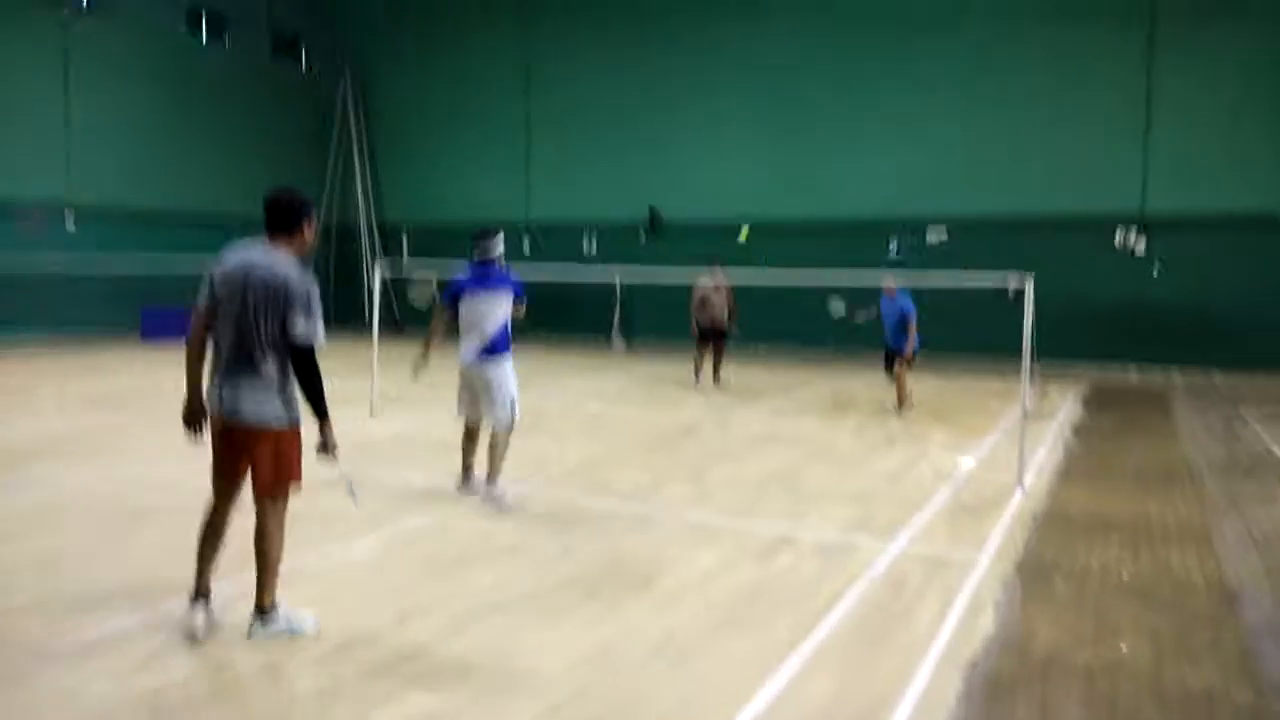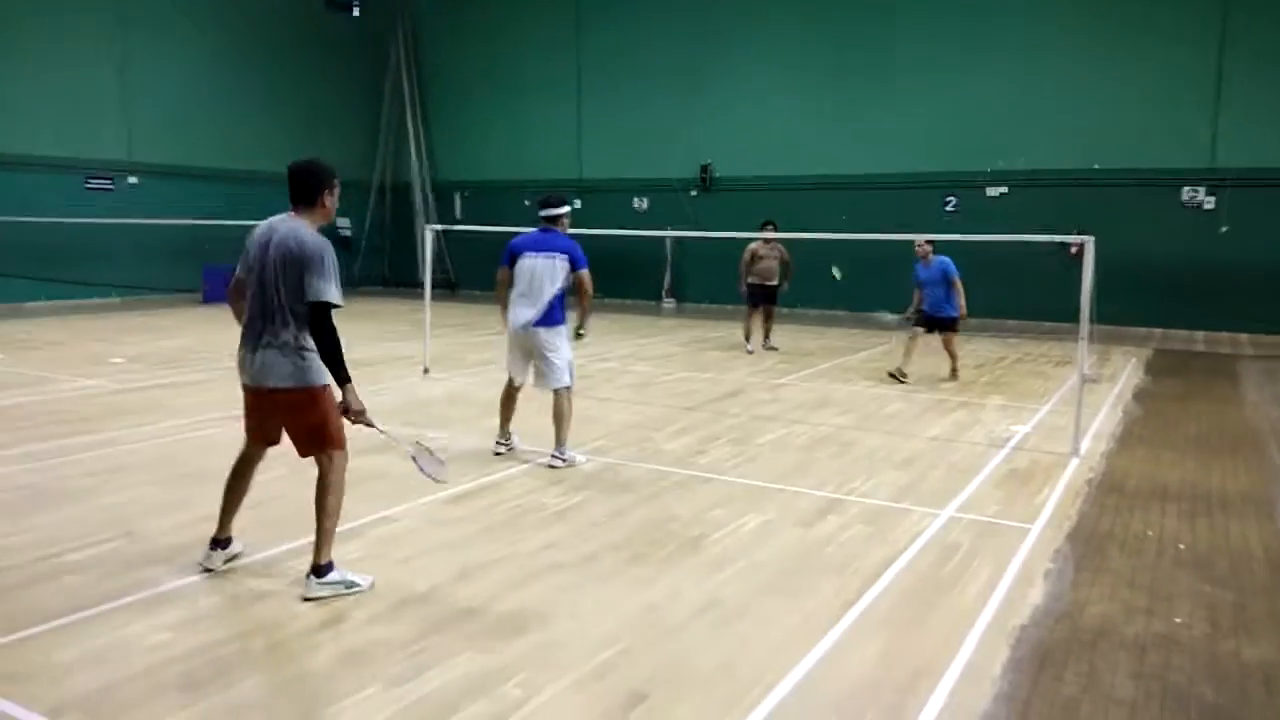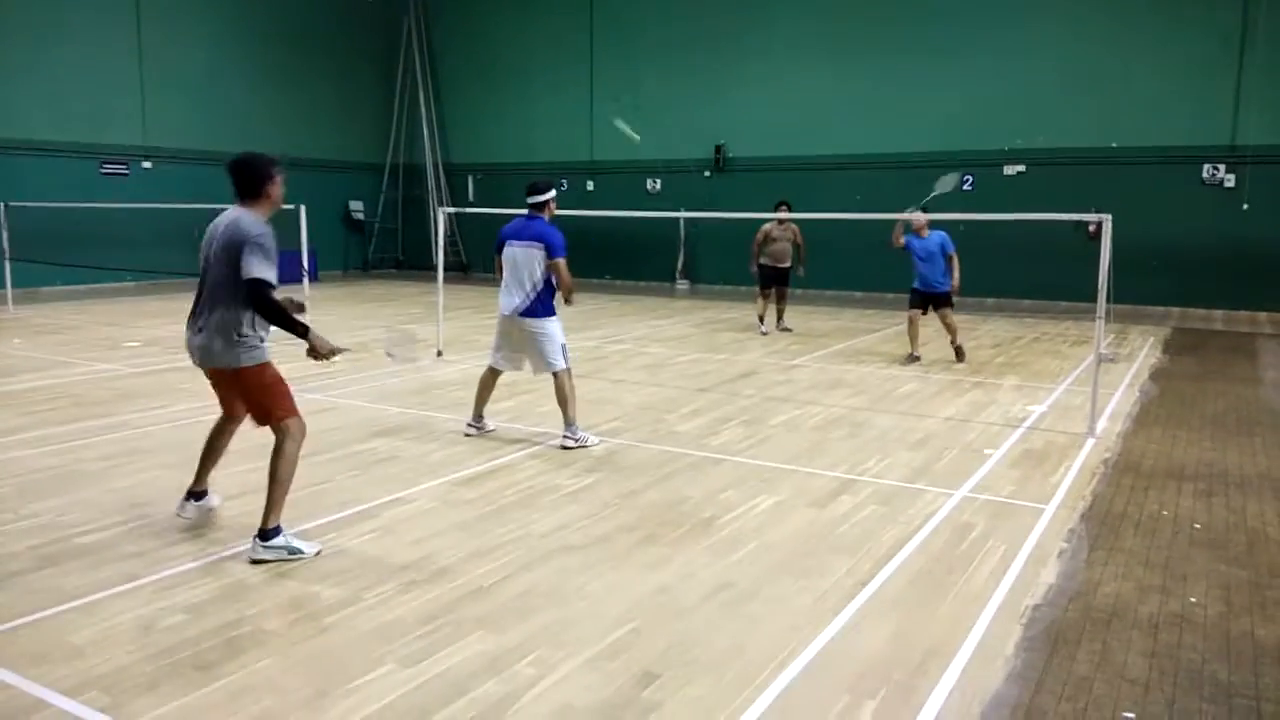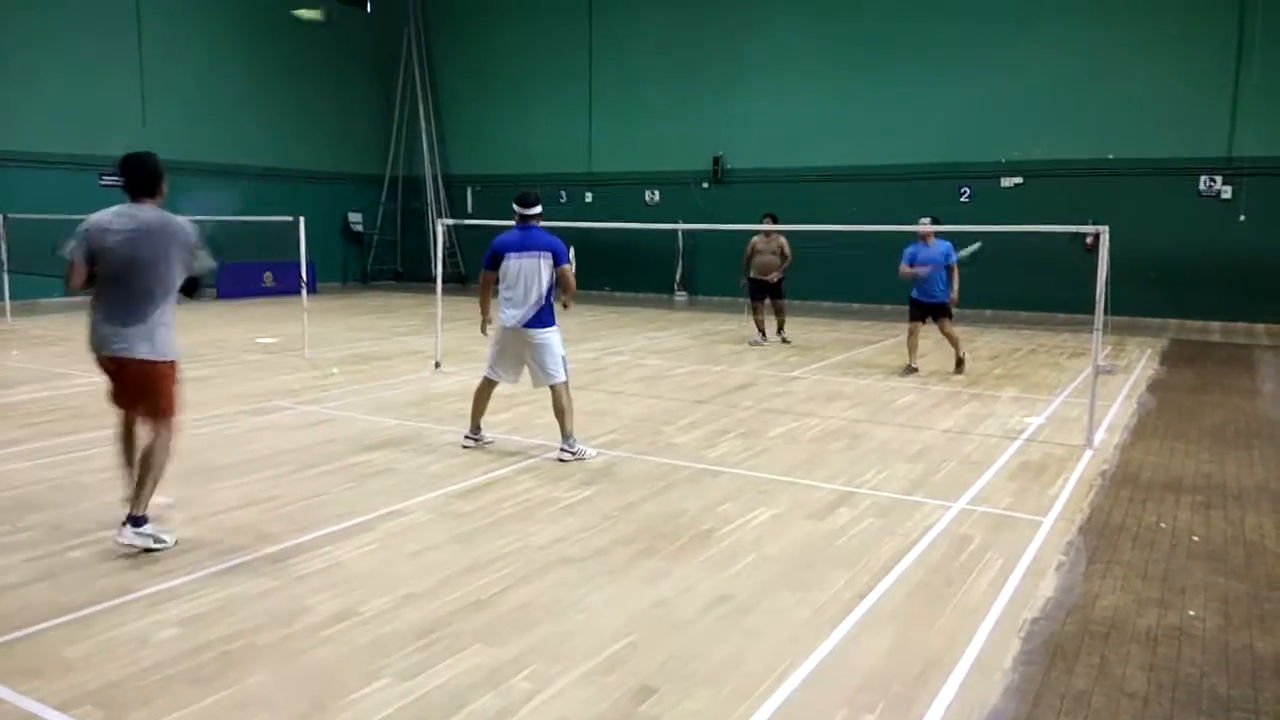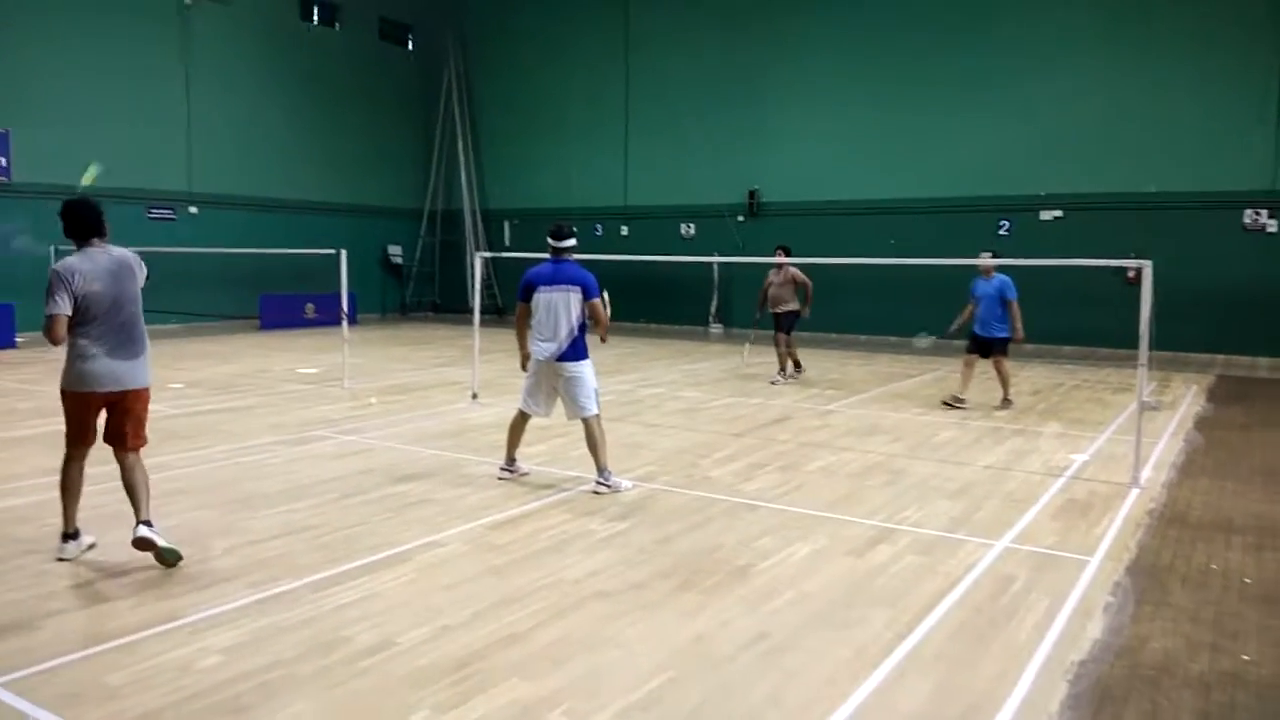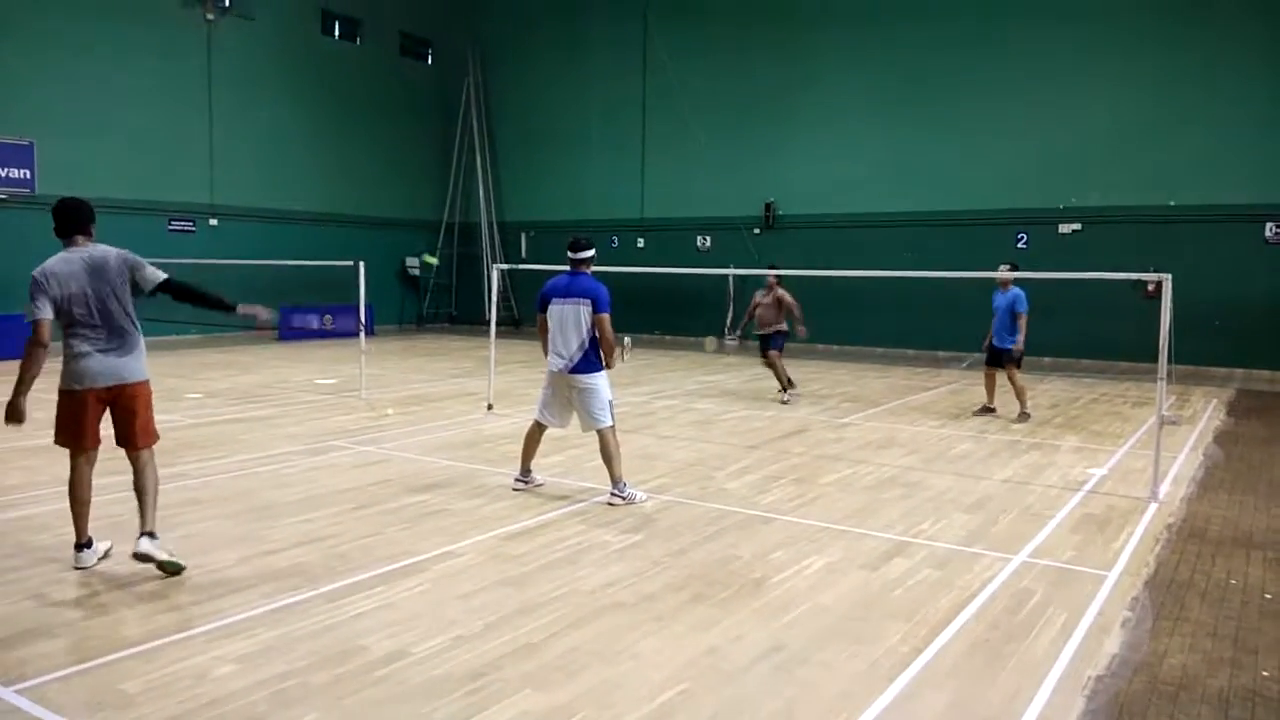
dt=0.4s
person 1, frame 1
left shoulder: (228, 263)
right shoulder: (298, 281)
left elbow: (197, 334)
right elbow: (303, 361)
left wrist: (193, 395)
right wrist: (324, 423)
left hip: (222, 402)
right hip: (269, 410)
left knee: (222, 498)
right knee: (271, 506)
left ankle: (200, 600)
right ankle: (266, 614)
person 1, frame 2
left shoulder: (262, 231)
right shoulder: (316, 247)
left elbow: (236, 294)
right elbow: (321, 323)
right wrist: (347, 387)
left hip: (255, 365)
right hip: (296, 372)
left knee: (253, 450)
right knee: (333, 460)
left ankle: (220, 543)
right ankle: (321, 571)
person 1, frame 3
left shoulder: (223, 223)
right shoulder: (255, 233)
right elbow: (258, 297)
left wrist: (279, 304)
right wrist: (309, 335)
left hip: (205, 342)
right hip: (236, 350)
left knee: (234, 414)
right knee: (291, 430)
left ankle: (196, 495)
right ankle: (268, 536)
person 1, frame 4
left shoulder: (96, 224)
right shoulder: (182, 230)
left elbow: (74, 282)
right elbow: (192, 286)
left hip: (106, 340)
right hip: (150, 345)
left knee: (131, 412)
right knee: (161, 427)
left ankle: (134, 497)
right ankle: (137, 522)
person 1, frame 5
left shoulder: (66, 270)
right shoulder: (130, 260)
left elbow: (56, 335)
left wrist: (77, 321)
left hip: (85, 377)
right hip: (132, 375)
left knee: (77, 452)
right knee: (129, 455)
left ankle: (70, 537)
right ankle: (144, 524)
person 1, frame 6
left shoulder: (45, 274)
right shoulder: (119, 259)
left elbow: (41, 340)
right elbow: (175, 289)
left wrist: (19, 395)
right wrist: (234, 308)
left hip: (82, 376)
right hip: (130, 372)
left knee: (82, 460)
right knee: (141, 456)
left ankle: (84, 546)
right ankle: (148, 536)
person 2, frame 1
left shoulder: (458, 284)
right shoulder: (510, 282)
left elbow: (439, 321)
right elbow: (519, 313)
left wrist: (425, 353)
left hip: (469, 361)
right hip: (496, 362)
left knee: (472, 422)
right knee: (504, 423)
left ankle: (467, 479)
right ankle: (491, 485)
person 2, frame 2
left shoulder: (517, 244)
right shoulder: (570, 247)
left elbow: (502, 283)
right elbow: (586, 290)
left wrist: (506, 315)
right wrist: (582, 322)
left hip: (518, 324)
right hip: (550, 328)
left knee: (513, 383)
right knee: (562, 389)
left ankle: (503, 438)
right ankle: (560, 452)
person 2, frame 3
left shoulder: (508, 230)
right shoulder: (550, 234)
right elbow: (563, 278)
right wrist: (567, 295)
left hip: (508, 311)
right hip: (539, 315)
left knee: (494, 367)
right knee: (561, 371)
left ankle: (476, 420)
right ankle: (571, 432)
person 2, frame 4
left shoulder: (500, 243)
right shoulder: (553, 244)
left elbow: (485, 284)
right elbow: (569, 284)
left wrist: (484, 314)
right wrist: (566, 298)
left hip: (507, 325)
right hip: (541, 327)
left knee: (489, 379)
right knee: (559, 384)
left ankle: (473, 433)
right ankle: (569, 445)
person 2, frame 5
left shoulder: (532, 276)
right shoulder: (583, 277)
left elbow: (521, 318)
right elbow: (601, 319)
left wrist: (523, 349)
right wrist: (603, 332)
left hip: (540, 357)
right hip: (573, 359)
left knee: (524, 411)
right knee: (591, 417)
left ankle: (508, 464)
right ankle: (604, 477)
person 2, frame 6
left shoulder: (550, 287)
right shoulder: (596, 289)
left elbow: (542, 328)
right elbow: (605, 334)
right wrist: (609, 358)
left hip: (557, 368)
right hip: (588, 371)
left knee: (539, 422)
right knee: (606, 428)
left ankle: (523, 475)
right ankle: (618, 489)
